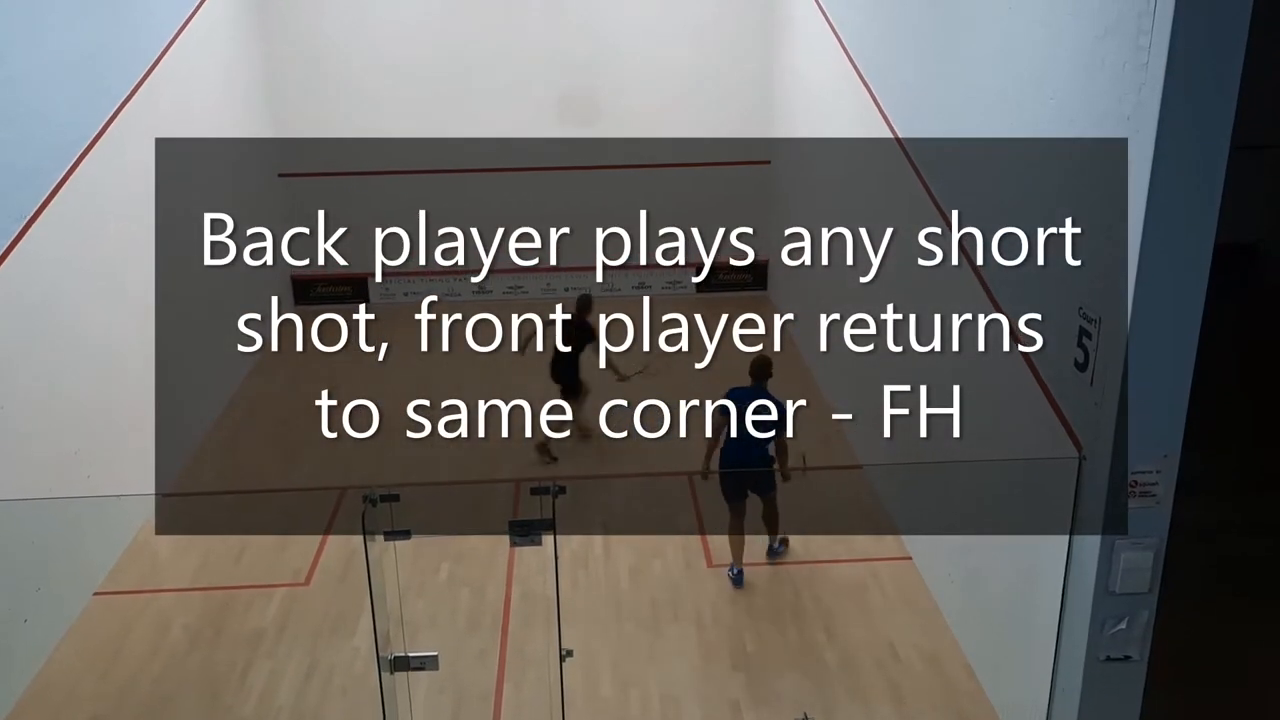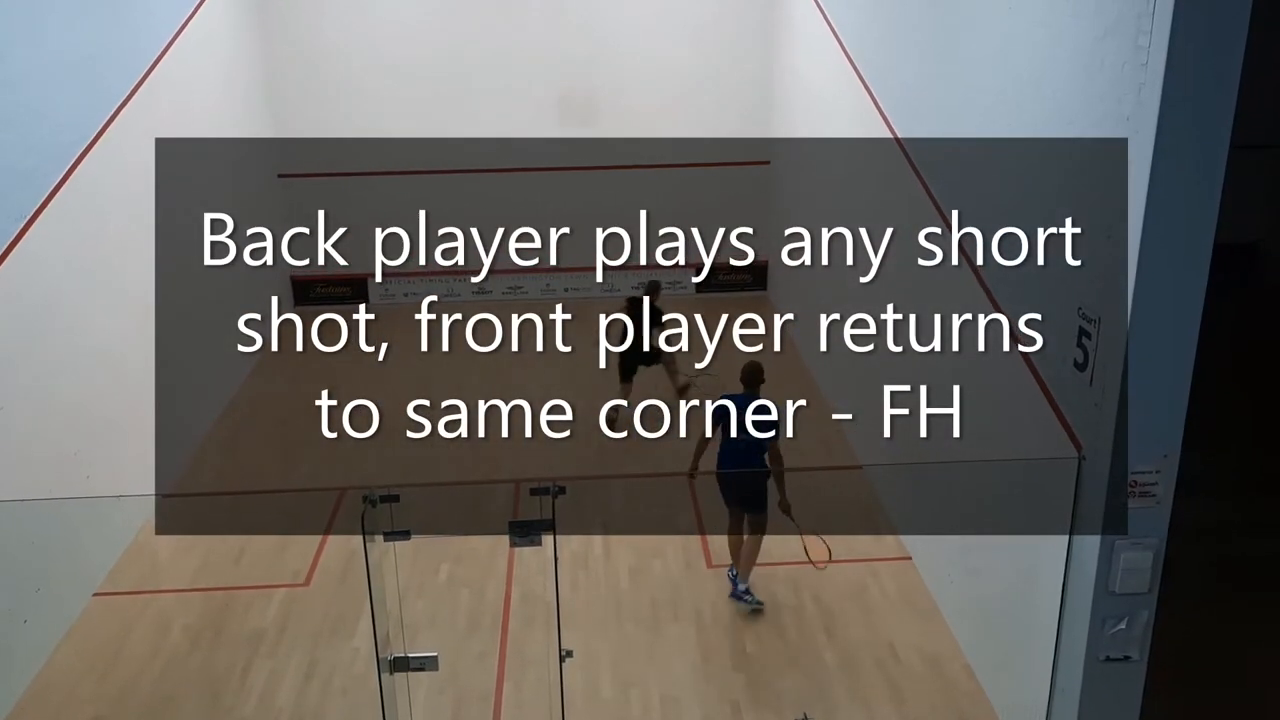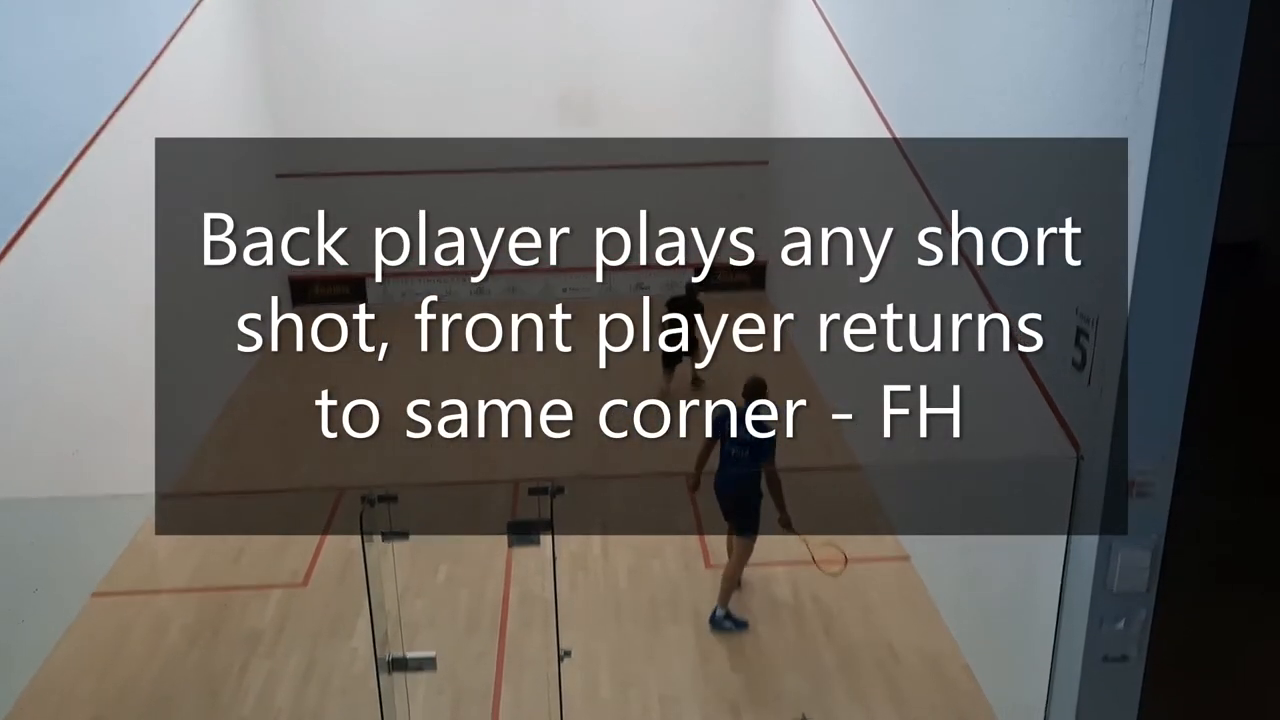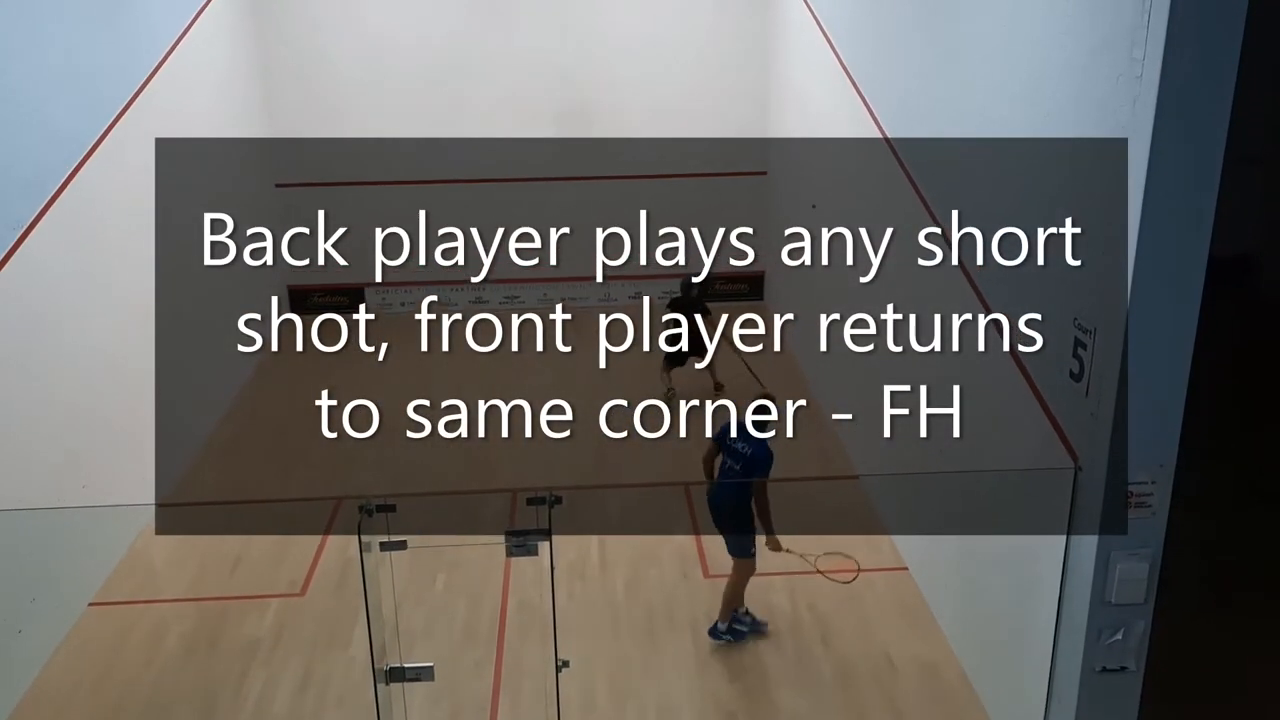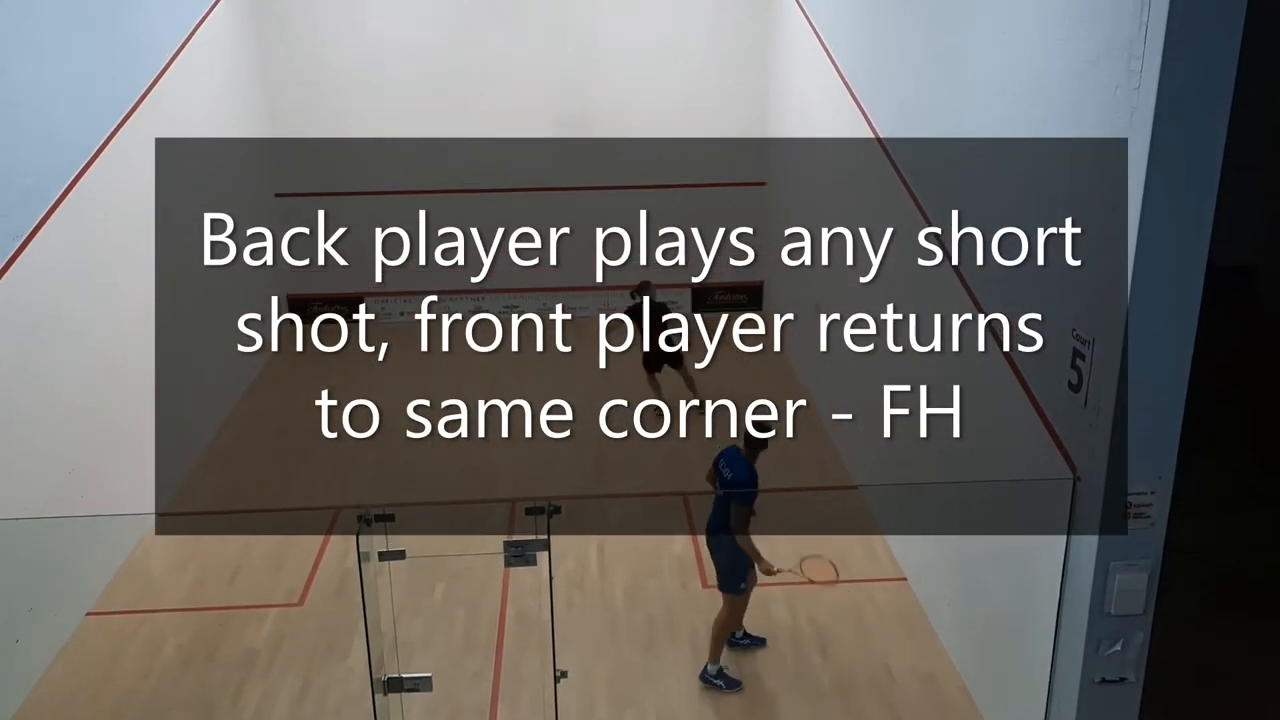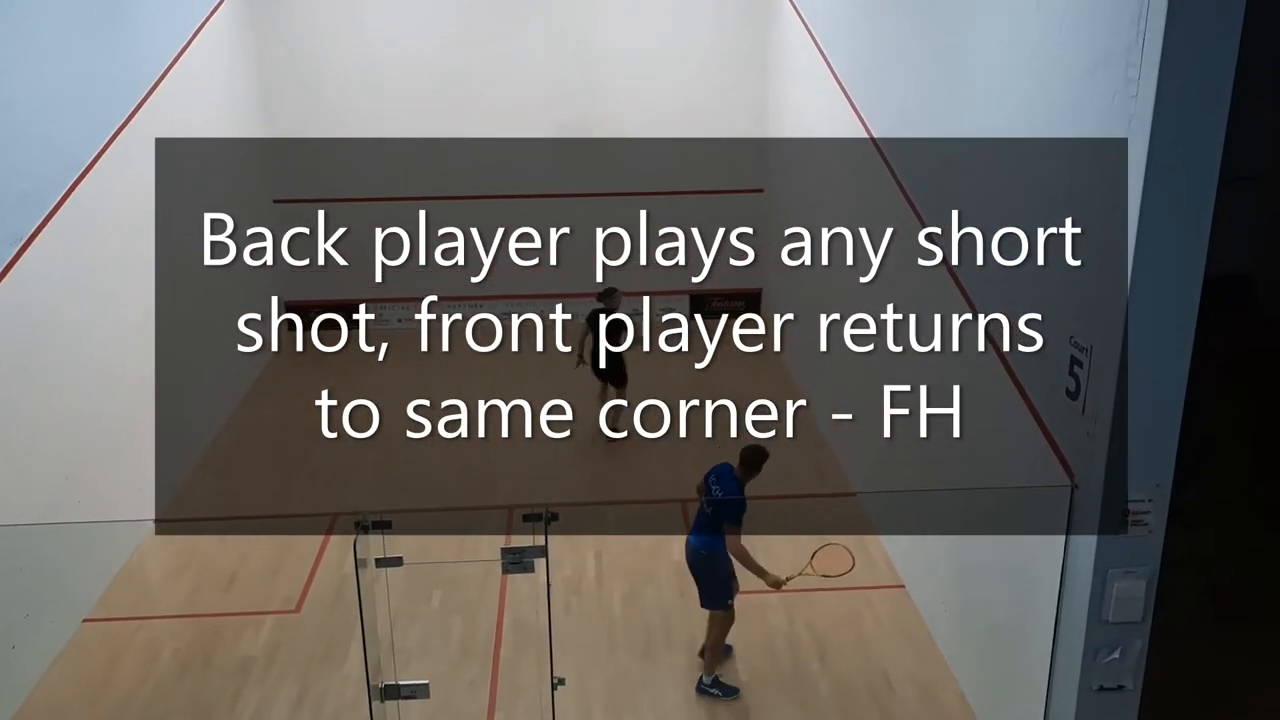
dt=0.3s
person 1, frame 1
left shoulder: (734, 396)
right shoulder: (776, 407)
left elbow: (717, 429)
right elbow: (780, 444)
left wrist: (707, 461)
right wrist: (784, 469)
left hip: (729, 464)
right hip: (758, 464)
left knee: (737, 514)
right knee: (769, 500)
left ankle: (737, 570)
right ankle: (774, 545)
person 1, frame 2
left shoulder: (724, 404)
left elbow: (706, 436)
right elbow: (774, 457)
left wrist: (694, 463)
right wrist: (783, 495)
left hip: (726, 471)
right hip: (753, 475)
left knee: (735, 519)
right knee: (757, 529)
left ankle: (736, 571)
right ankle: (742, 586)
person 1, frame 3
left shoulder: (724, 417)
right shoulder: (764, 433)
left elbow: (705, 450)
right elbow: (770, 477)
left wrist: (696, 476)
right wrist: (783, 513)
left hip: (722, 486)
right hip: (745, 493)
left knee: (735, 532)
right knee: (742, 551)
left ankle: (732, 577)
right ankle: (720, 613)
person 1, frame 4
left shoulder: (730, 428)
right shoulder: (762, 451)
left elbow: (708, 458)
right elbow: (759, 497)
left wrist: (712, 483)
right wrist: (770, 534)
left hip: (717, 501)
right hip: (736, 509)
left knee: (741, 560)
right knee: (745, 568)
left ankle: (739, 613)
right ankle: (721, 626)
person 1, frame 5
left shoulder: (728, 453)
right shoulder: (746, 478)
left elbow: (710, 478)
right elbow: (738, 527)
right wrist: (760, 561)
left hip: (719, 531)
right hip: (726, 538)
left knee: (748, 581)
right knee: (733, 602)
left ankle: (737, 634)
right ankle: (711, 671)
person 1, frame 6
left shoulder: (721, 470)
right shoulder: (734, 498)
left elbow: (700, 490)
right elbow: (734, 547)
right wrist: (765, 576)
left hip: (698, 545)
right hip: (706, 554)
left knee: (730, 590)
right knee: (724, 617)
left ankle: (710, 647)
right ankle: (707, 681)
